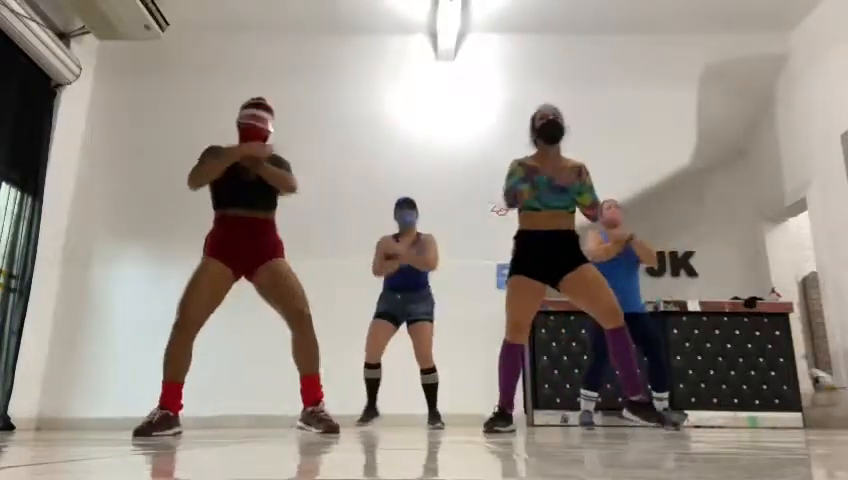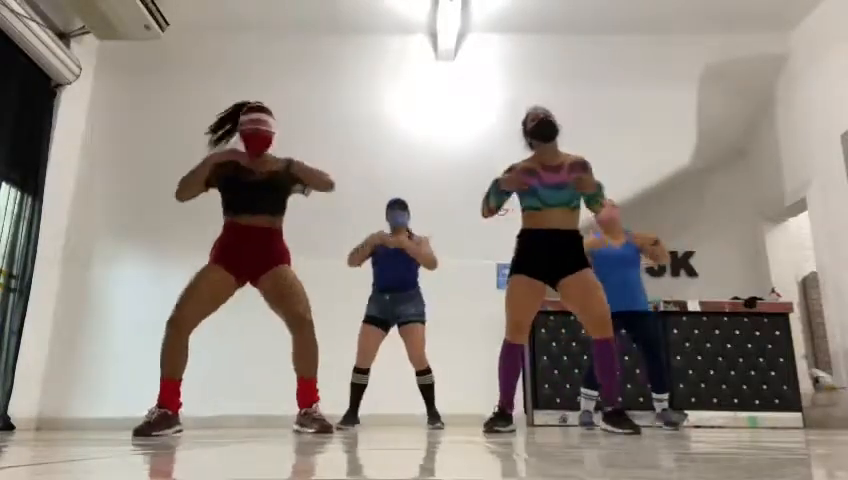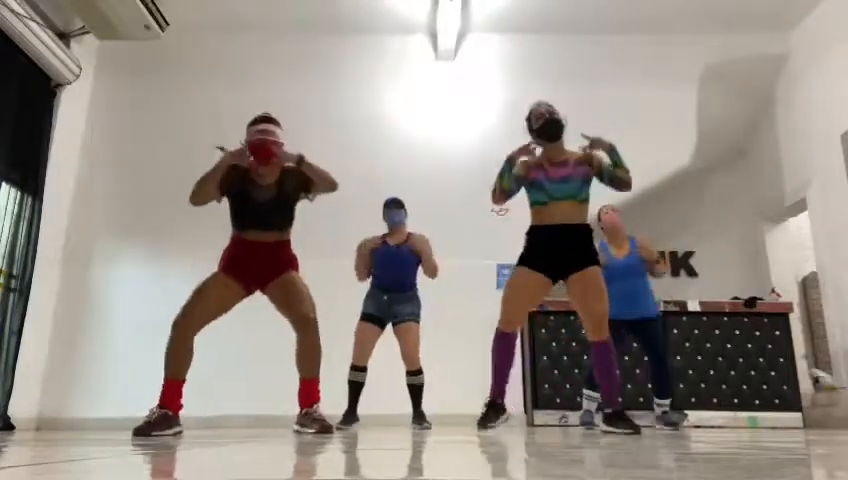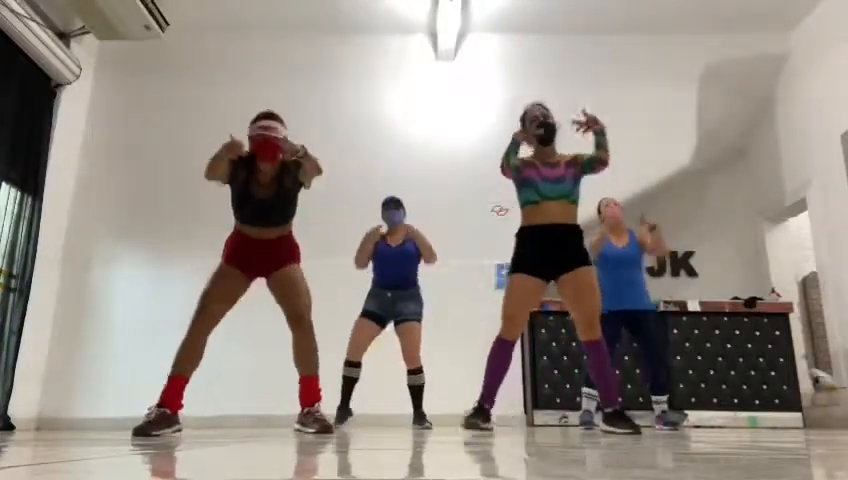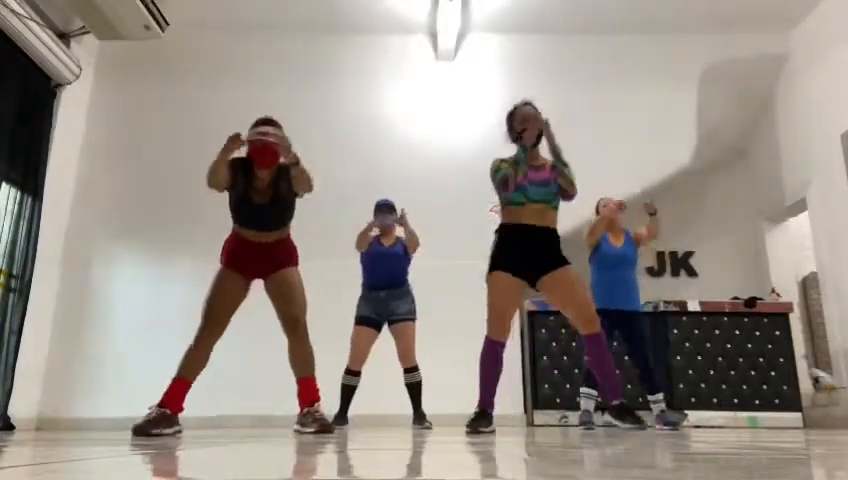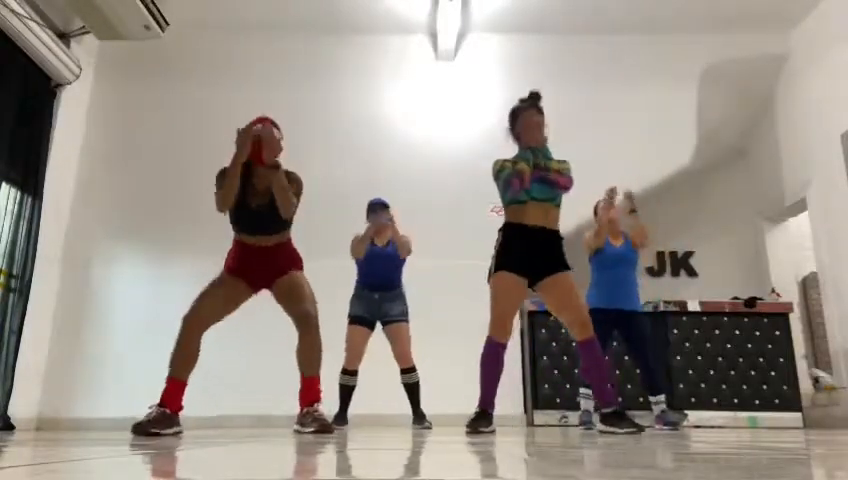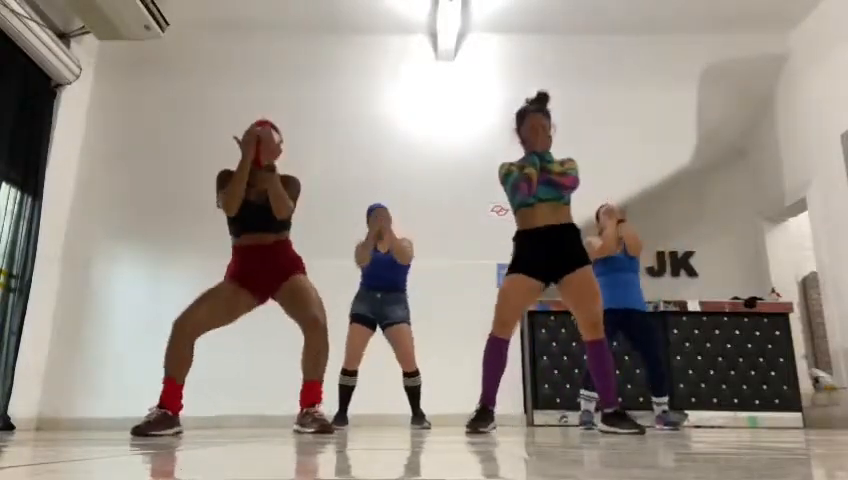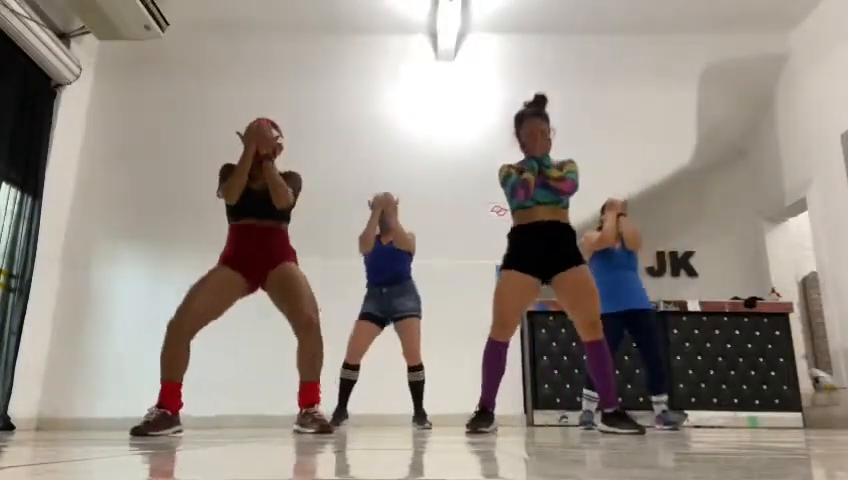
dt=0.2s
person 1, frame 1
left shoulder: (577, 168)
right shoulder: (522, 166)
left elbow: (595, 214)
right elbow: (510, 199)
left wrist: (571, 184)
right wrist: (544, 174)
left hip: (567, 250)
right hip: (529, 250)
left knee: (611, 315)
right knee: (515, 331)
left ankle: (636, 399)
right ankle: (504, 411)
person 1, frame 2
left shoulder: (578, 165)
right shoulder: (519, 171)
left elbow: (601, 209)
right elbow: (486, 211)
left wrist: (593, 190)
right wrist: (499, 185)
left hip: (570, 250)
right hip: (531, 250)
left knee: (601, 323)
right knee: (516, 330)
left ankle: (612, 410)
right ankle: (504, 410)
person 1, frame 3
left shoulder: (587, 160)
right shoulder: (528, 167)
left elbow: (624, 184)
right elbow: (498, 198)
left wrist: (609, 150)
right wrist: (511, 160)
left hip: (580, 244)
right hip: (540, 245)
left knee: (598, 325)
right knee: (508, 319)
left ankle: (612, 411)
right ankle: (496, 402)
person 1, frame 4
left shoulder: (573, 162)
right shoulder: (521, 165)
left elbow: (601, 162)
right elbow: (506, 169)
left wrist: (600, 131)
right wrist: (519, 138)
left hip: (570, 245)
right hip: (532, 246)
left knee: (590, 324)
right knee: (510, 328)
left ankle: (611, 410)
right ankle: (483, 407)
person 1, frame 5
left shoulder: (556, 167)
right shoulder: (501, 165)
left elbow: (570, 192)
right elbow: (505, 188)
left wrist: (554, 147)
right wrist: (525, 146)
left hip: (548, 249)
right hip: (510, 247)
left knee: (588, 319)
right knee: (497, 330)
left ankle: (617, 402)
right ankle: (483, 412)
person 1, frame 6
left shoulder: (558, 164)
right shoulder: (502, 166)
left elbow: (565, 182)
right elbow: (516, 184)
left wrist: (541, 147)
right wrist: (527, 149)
left hip: (549, 249)
right hip: (513, 246)
left knee: (582, 326)
right knee: (499, 329)
left ankle: (609, 411)
right ankle: (484, 411)
person 1, frame 7
left shoulder: (566, 163)
right shoulder: (509, 169)
left elbow: (570, 183)
right elbow: (524, 187)
left wrist: (544, 153)
right wrist: (532, 154)
left hip: (568, 246)
right hip: (529, 250)
left knee: (593, 325)
right knee: (502, 326)
left ankle: (611, 411)
right ankle: (486, 409)
person 1, frame 8
left shoulder: (566, 166)
right shoulder: (509, 170)
left elbow: (568, 187)
right elbow: (520, 192)
left wrist: (543, 158)
right wrist: (531, 160)
left hip: (563, 246)
right hip: (524, 247)
left knee: (592, 325)
right knee: (501, 329)
left ankle: (610, 410)
right ankle: (485, 410)
person 2, frame 1
left shoulder: (274, 163)
right shoulder: (218, 155)
left elbow: (289, 187)
right elbow: (194, 181)
left wrist: (258, 161)
right wrist: (237, 153)
left hip: (265, 247)
right hip: (223, 246)
left knee: (301, 316)
right knee: (184, 322)
left ankle: (313, 407)
right ankle: (167, 411)
person 2, frame 2
left shoulder: (284, 171)
right shoulder: (226, 167)
left elbow: (327, 184)
right elbow: (182, 193)
left wrist: (287, 163)
right wrist: (214, 158)
left hip: (272, 255)
right hip: (229, 253)
left knee: (302, 320)
right knee: (178, 322)
left ankle: (308, 408)
right ankle: (167, 410)
person 2, frame 3
left shoulder: (293, 178)
right shoulder: (234, 175)
left elbow: (331, 185)
right elbow: (196, 198)
left wrist: (298, 161)
right wrist: (225, 162)
left hip: (280, 263)
right hip: (237, 262)
left knee: (307, 321)
right knee: (183, 324)
left ankle: (309, 409)
right ankle: (167, 410)
person 2, frame 4
left shoulder: (293, 170)
right shoulder: (238, 165)
left elbow: (315, 171)
right elbow: (211, 174)
left wrist: (301, 152)
right wrist: (223, 153)
left hip: (281, 254)
right hip: (240, 253)
left knee: (301, 320)
right knee: (200, 324)
left ankle: (310, 409)
right ankle: (167, 409)
person 2, frame 5
left shoulder: (288, 174)
right shoulder: (236, 169)
left elbow: (306, 187)
right elbow: (214, 183)
left wrist: (291, 158)
right wrist: (225, 153)
left hip: (280, 257)
right hip: (239, 255)
left knee: (295, 323)
right knee: (210, 330)
left ankle: (310, 409)
right ankle: (168, 410)
person 2, frame 6
left shoulder: (289, 179)
right shoulder: (229, 175)
left elbow: (288, 211)
right elbow: (223, 205)
left wrist: (271, 162)
right wrist: (240, 154)
left hip: (283, 263)
right hip: (242, 264)
left knee: (308, 318)
right knee: (192, 321)
left ankle: (310, 409)
right ankle: (168, 410)
person 2, frame 7
left shoulder: (289, 183)
right shoulder: (228, 178)
left elbow: (282, 211)
right elbow: (230, 207)
left wrist: (267, 164)
right wrist: (248, 157)
left hip: (285, 268)
right hip: (243, 272)
left knee: (316, 322)
right knee: (184, 325)
left ankle: (310, 410)
right ankle: (167, 410)
person 2, frame 8
left shoulder: (290, 178)
right shoulder: (231, 171)
left elbow: (283, 200)
right elbow: (230, 196)
left wrist: (266, 156)
right wrist: (249, 150)
left hip: (277, 256)
right hip: (236, 258)
left knee: (309, 322)
right knee: (179, 325)
left ankle: (309, 409)
right ankle: (167, 409)
person 3, frame 1
left shoulder: (426, 239)
right shoulder: (386, 242)
left elbow: (431, 265)
right elbow: (377, 270)
left wrist: (402, 252)
right wrist: (400, 261)
left hip: (419, 301)
right hip: (390, 300)
left knee: (425, 356)
right knee: (372, 351)
left ankle: (434, 412)
right ankle: (371, 406)
person 3, frame 2
left shoulder: (418, 241)
right shoulder: (376, 241)
left elbow: (432, 264)
right elbow: (353, 261)
left wrist: (406, 245)
right wrist: (367, 244)
left hip: (409, 302)
right hip: (379, 302)
left knee: (418, 358)
right knee: (362, 358)
left ankle: (432, 412)
right ankle: (352, 412)
person 3, frame 3
left shoulder: (418, 240)
right shoulder: (374, 243)
left elbow: (432, 273)
right elbow: (362, 276)
left wrist: (422, 250)
right wrist: (361, 254)
left hip: (406, 302)
right hip: (376, 301)
left knee: (411, 357)
right knee: (359, 355)
left ankle: (418, 412)
right ankle: (351, 411)
person 3, frame 4
left shoulder: (415, 239)
right shoulder: (375, 241)
left elbow: (431, 258)
right elbow: (360, 263)
left wrist: (415, 233)
right wrist: (367, 239)
left hip: (408, 299)
right hip: (378, 298)
left knee: (412, 357)
right knee: (354, 351)
left ankle: (419, 413)
right ankle: (344, 407)
person 3, frame 5
left shoulder: (404, 241)
right shoulder: (368, 240)
left elbow: (415, 245)
right elbow: (359, 245)
left wrist: (406, 225)
right wrist: (370, 227)
left hip: (400, 299)
right hip: (370, 300)
left knee: (408, 357)
right knee: (355, 359)
left ankle: (418, 413)
right ankle: (342, 413)
person 3, frame 6
left shoulder: (400, 239)
right shoulder: (360, 239)
left elbow: (405, 251)
right elbow: (357, 255)
left wrist: (393, 227)
right wrist: (370, 230)
left hip: (393, 300)
right hip: (363, 301)
left knee: (404, 357)
right knee: (352, 359)
left ankle: (418, 413)
right ankle: (341, 413)
person 3, frame 7
left shoulder: (404, 244)
right shoulder: (363, 246)
left elbow: (403, 258)
right elbow: (362, 262)
left wrist: (387, 228)
right wrist: (372, 230)
left hip: (395, 303)
right hip: (365, 302)
left knee: (408, 360)
right knee: (351, 359)
left ankle: (417, 413)
right ankle: (341, 413)
person 3, frame 8
left shoulder: (408, 238)
right shoulder: (368, 240)
left elbow: (401, 241)
right elbow: (365, 245)
left wrist: (390, 210)
right wrist: (375, 211)
left hip: (404, 296)
right hip: (375, 299)
left knee: (413, 356)
right knee: (353, 354)
left ankle: (419, 412)
right ankle: (341, 409)
person 4, frame 1
left shoulder: (632, 238)
right shoulder: (595, 236)
left elbow: (651, 259)
right elbow: (597, 254)
left wrist: (631, 240)
right wrist: (619, 241)
left hip: (634, 310)
left knee: (657, 354)
right knee: (599, 359)
left ankle: (663, 409)
right ankle: (586, 410)
person 4, frame 2
left shoulder: (635, 238)
right shoulder: (593, 240)
left elbow: (663, 259)
left wrist: (656, 243)
right wrist: (588, 247)
left hip: (638, 309)
left knee: (656, 357)
left ankle: (662, 409)
right ankle: (586, 410)
person 4, frame 3
left shoulder: (639, 245)
right shoulder: (598, 250)
left elbow: (661, 271)
left wrist: (655, 260)
left hip: (646, 315)
right hip: (613, 318)
left knee: (661, 362)
left ankle: (663, 413)
right ankle: (587, 411)
person 4, frame 4
left shoulder: (637, 237)
right shoulder: (599, 239)
left elbow: (660, 250)
right elbow: (591, 251)
left wrist: (651, 227)
right wrist: (607, 228)
left hip: (640, 308)
right hip: (608, 310)
left knee: (656, 358)
left ankle: (661, 412)
right ankle: (587, 411)
person 4, frame 5
left shoulder: (633, 237)
right shoulder: (596, 238)
left elbow: (652, 235)
right elbow: (594, 230)
left wrist: (652, 213)
right wrist: (612, 209)
left hip: (630, 309)
right hip: (601, 309)
left knee: (643, 360)
left ankle: (660, 411)
right ankle: (586, 411)
person 4, frame 6
left shoulder: (630, 237)
right shoulder: (591, 237)
left elbow: (643, 241)
right elbow: (599, 239)
left wrist: (632, 211)
right wrist: (607, 206)
left hip: (630, 308)
right hip: (599, 307)
left knee: (646, 359)
left ankle: (661, 412)
right ankle: (585, 411)
person 4, frame 7
left shoulder: (628, 241)
right shoulder: (593, 243)
left elbow: (634, 249)
right elbow: (608, 249)
left wrist: (622, 220)
right wrist: (610, 220)
left hip: (636, 310)
right hip: (605, 309)
left knee: (655, 360)
left ankle: (662, 412)
right ankle: (586, 411)
person 4, frame 8
left shoulder: (628, 238)
right shoulder: (591, 238)
left elbow: (634, 242)
right elbow: (606, 240)
left wrist: (623, 214)
right wrist: (612, 213)
left hip: (639, 308)
right hip: (608, 311)
left knee: (654, 359)
left ankle: (662, 412)
right ankle: (587, 412)
